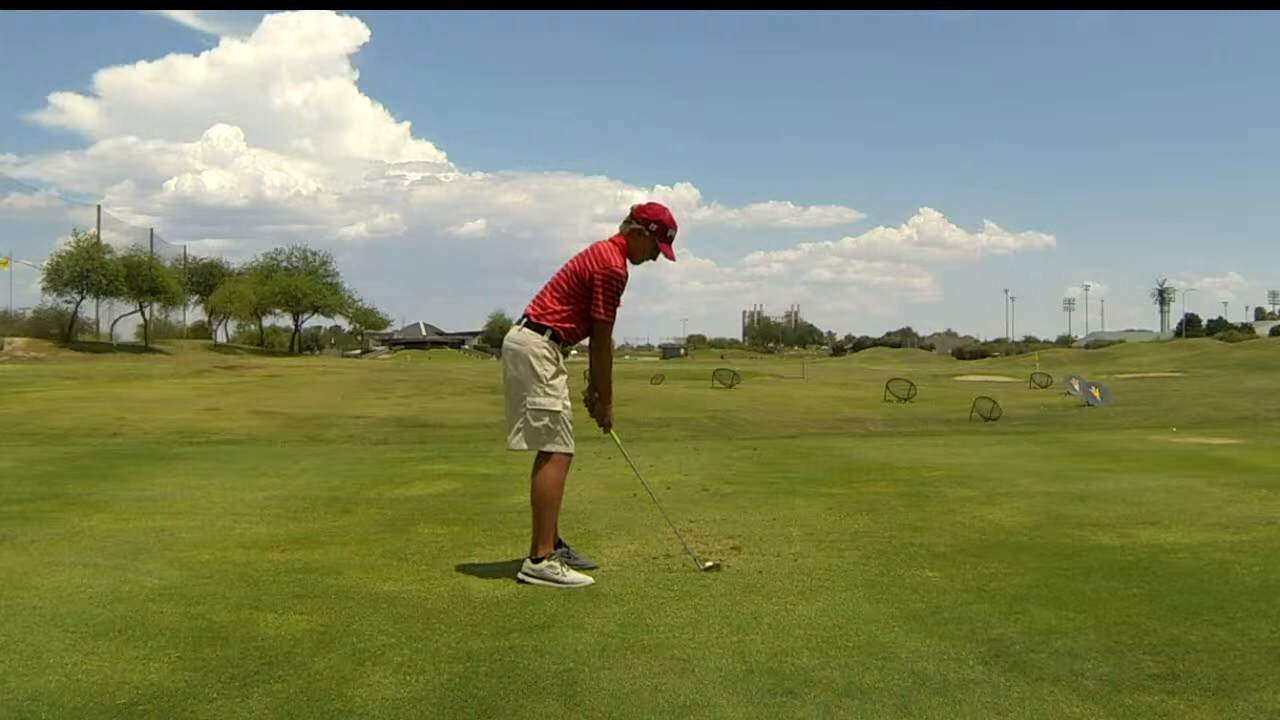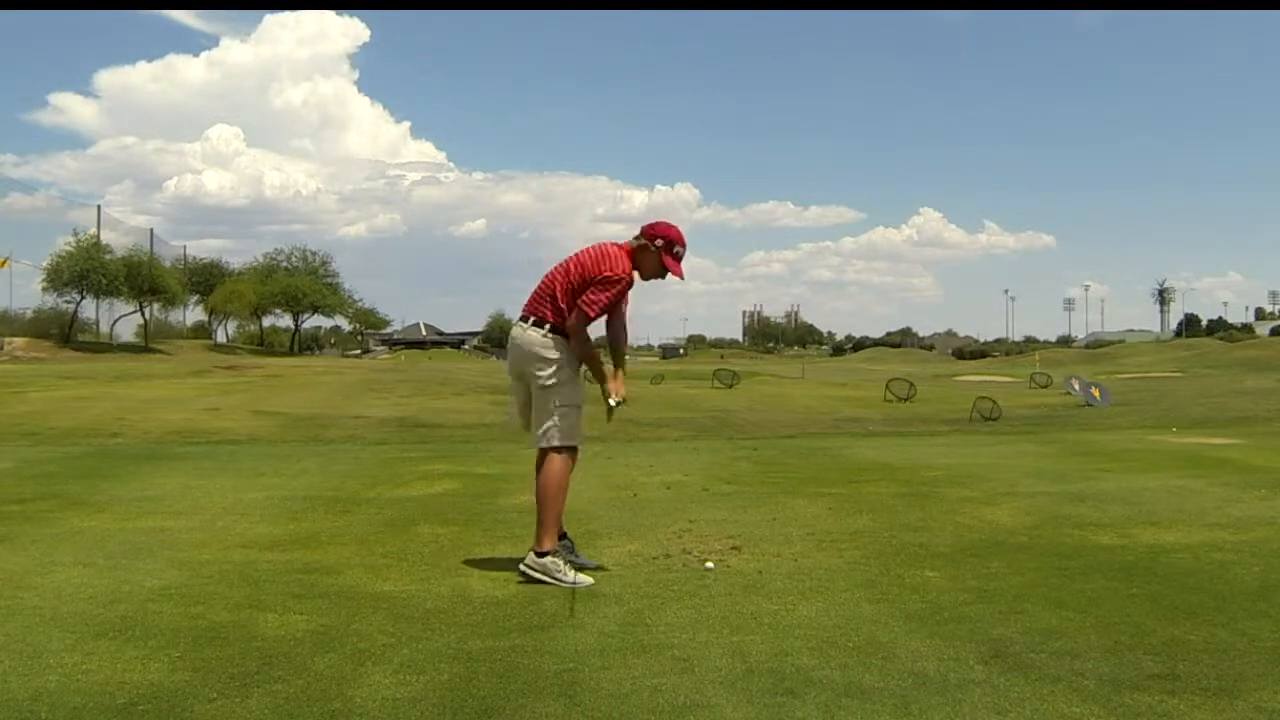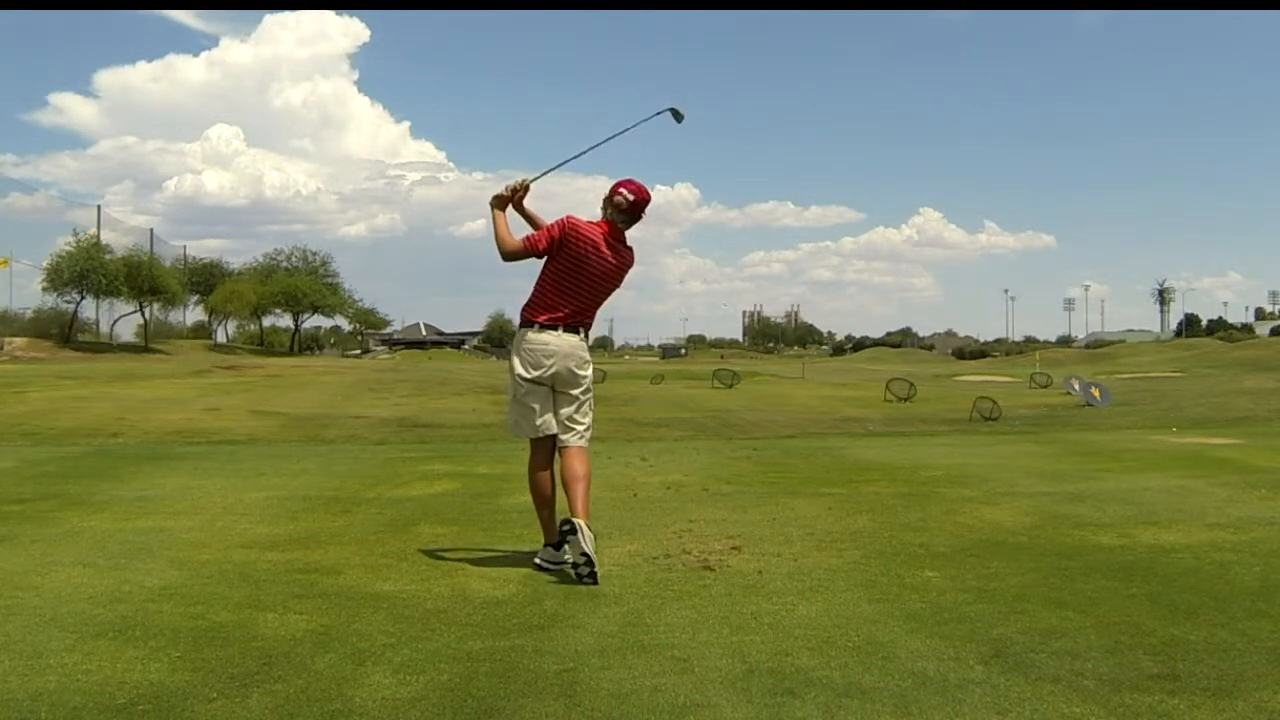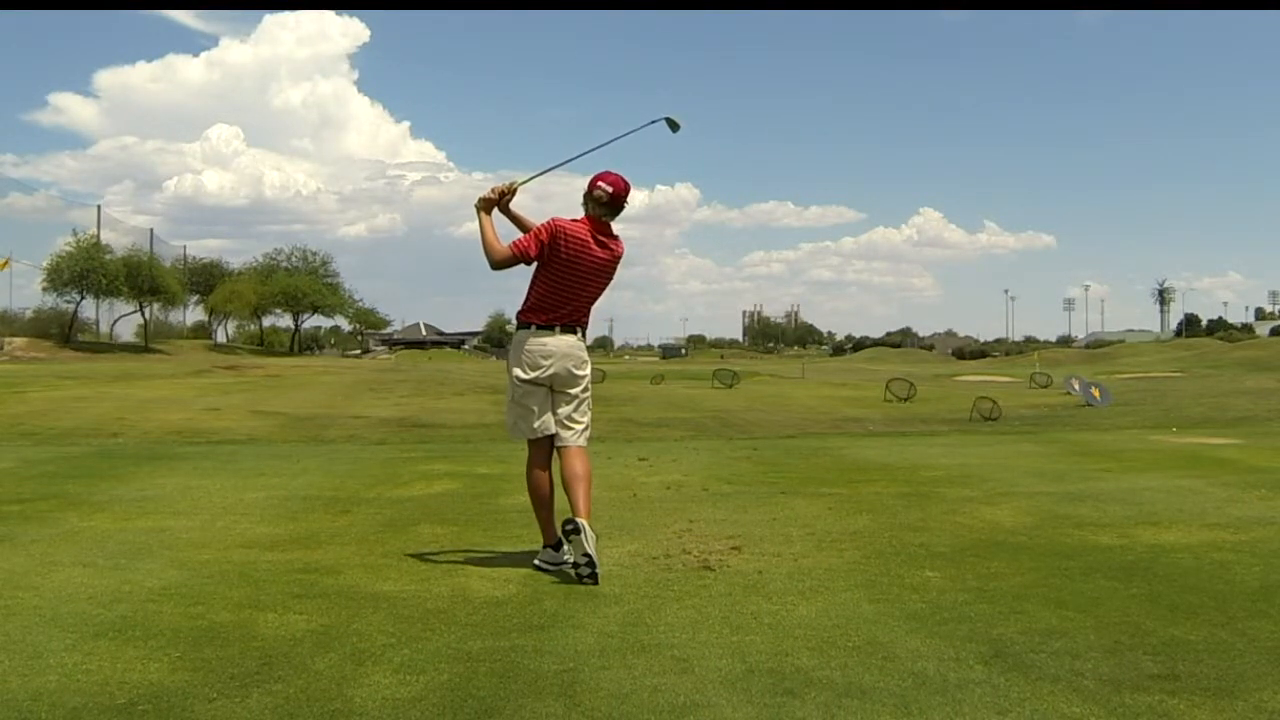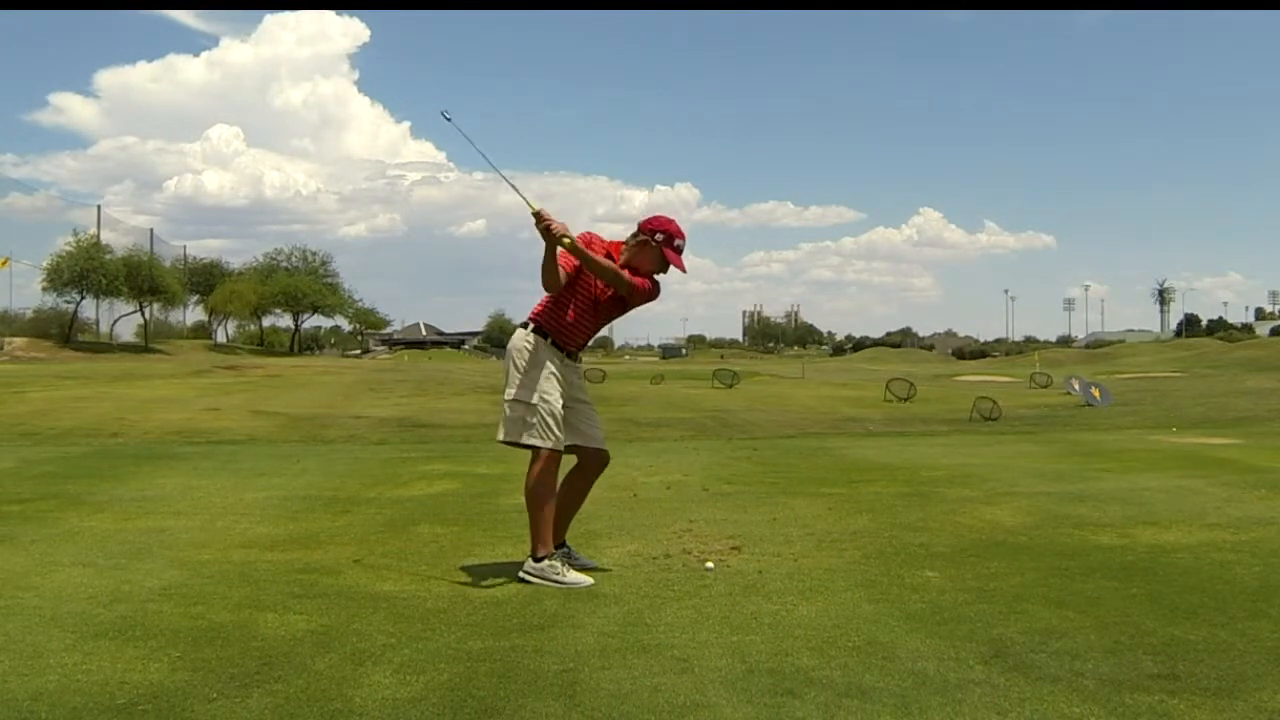
dt=1s
person 1, frame 1
left shoulder: (606, 254)
right shoulder: (612, 266)
left elbow: (596, 334)
right elbow: (602, 340)
left wrist: (593, 386)
right wrist: (605, 400)
left hip: (532, 344)
right hip: (537, 348)
left knee: (553, 449)
right knee: (556, 452)
left ankle: (551, 545)
right ankle: (539, 560)
person 1, frame 2
left shoulder: (609, 255)
right shoulder: (617, 274)
left elbow: (617, 321)
right elbow: (575, 328)
left wrist: (619, 374)
right wrist: (603, 379)
left hip: (528, 337)
right hip: (547, 346)
left knee: (551, 441)
right knee: (561, 447)
left ankle: (554, 539)
right ankle: (543, 554)
person 1, frame 3
left shoulder: (574, 228)
right shoulder: (625, 258)
left elbow: (509, 251)
left wrist: (500, 209)
right wrist: (523, 209)
left hip: (534, 343)
right hip: (574, 348)
left knee: (541, 445)
right knee: (574, 443)
left ankle: (552, 545)
right ankle: (580, 522)
person 1, frame 4
left shoulder: (561, 229)
right shoulder: (615, 250)
left elbow: (498, 258)
left wrist: (485, 213)
right wrist: (508, 211)
left hip: (533, 344)
right hip: (572, 347)
left knee: (540, 446)
right knee: (574, 443)
left ankle: (552, 546)
right ankle: (580, 524)
person 1, frame 5
left shoulder: (646, 287)
right shoulder: (590, 244)
left elbow: (617, 279)
right elbow: (552, 284)
left wrist: (573, 244)
right wrist: (550, 242)
left hip: (567, 361)
right hip: (535, 347)
left knee: (595, 456)
right knee: (547, 451)
left ankle: (555, 545)
right ankle: (540, 559)
